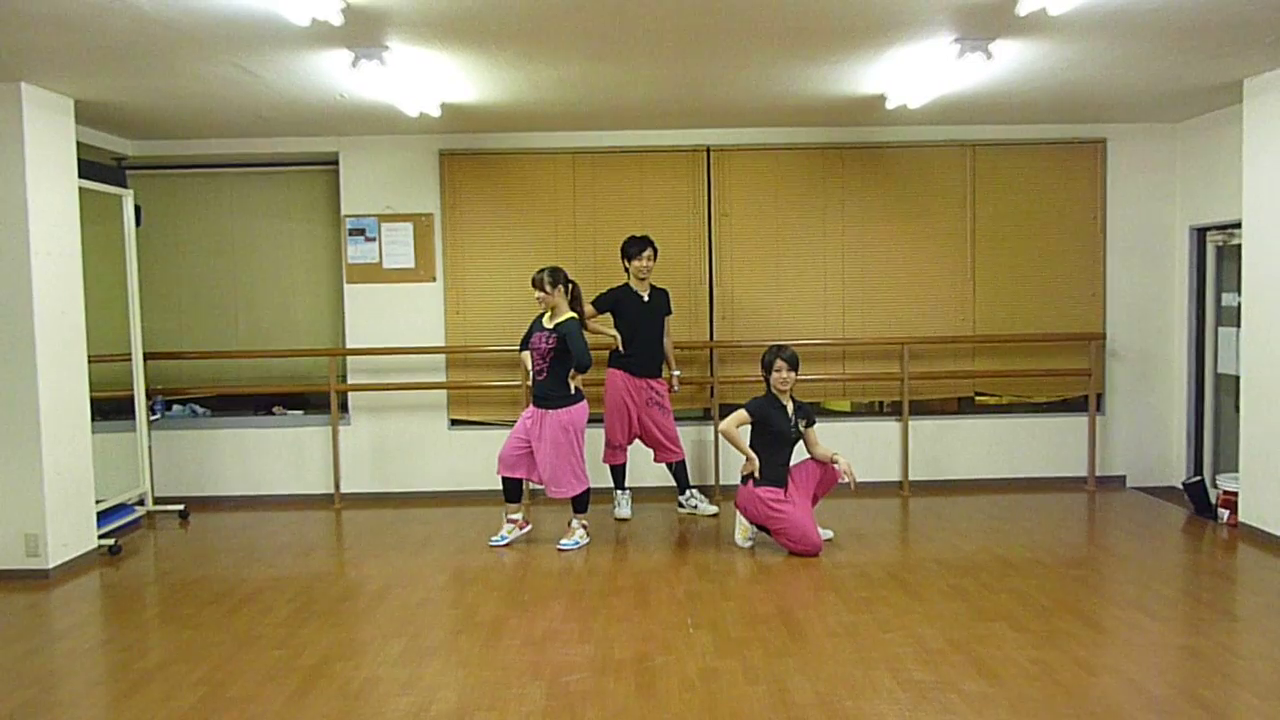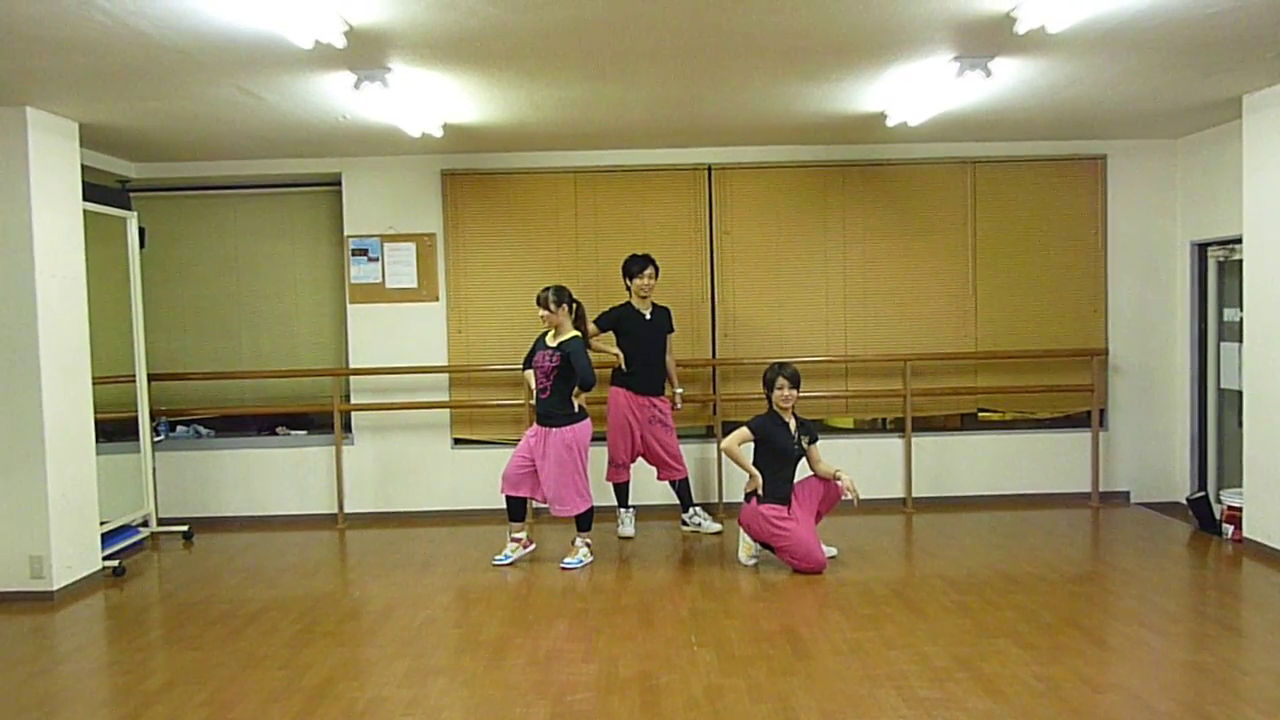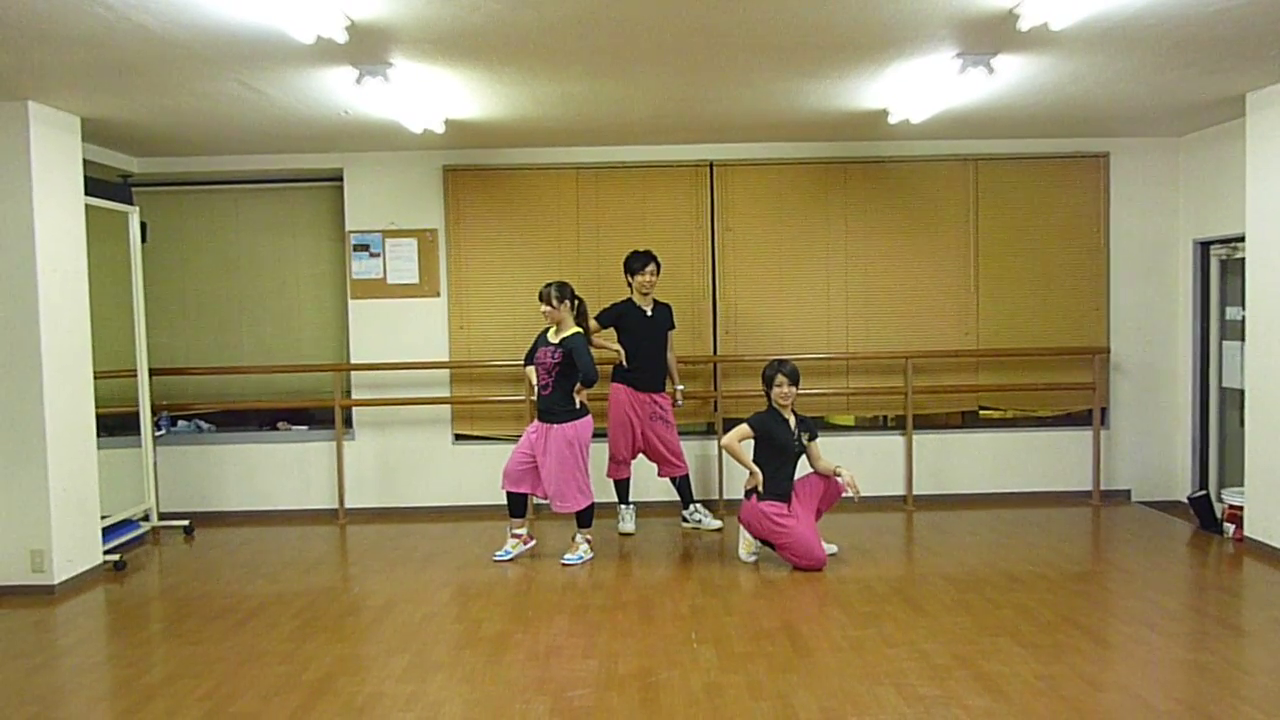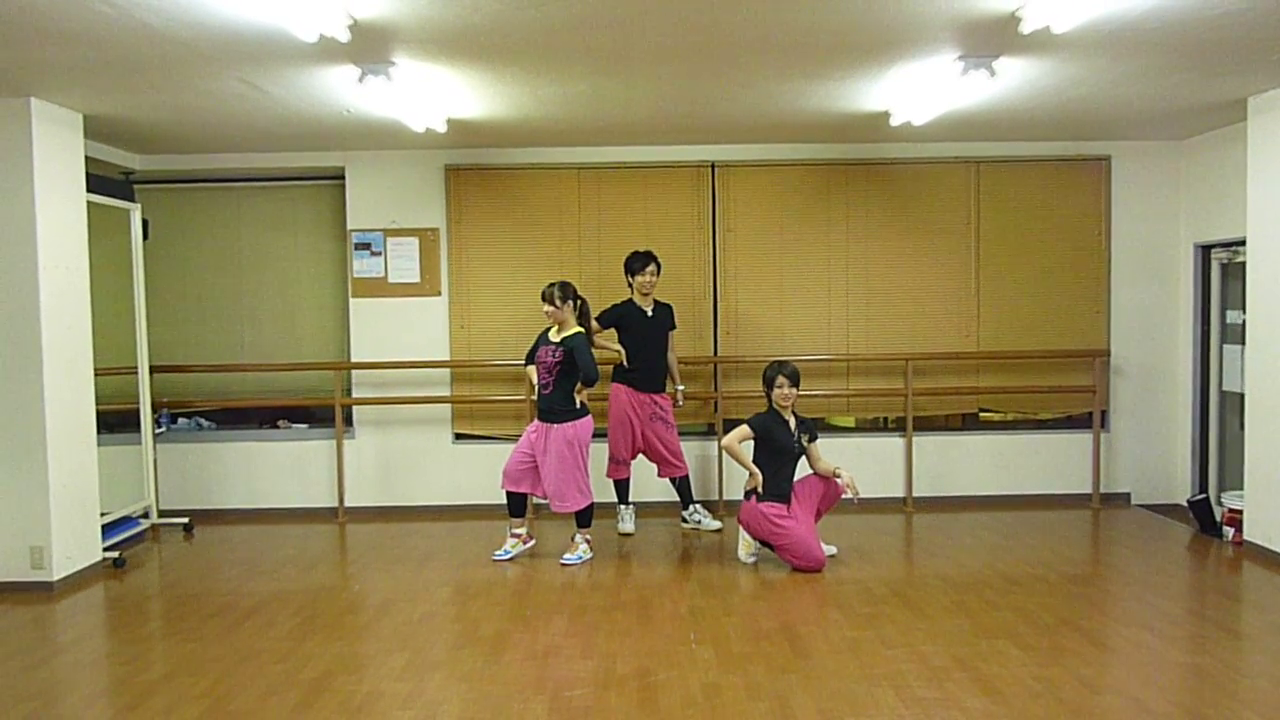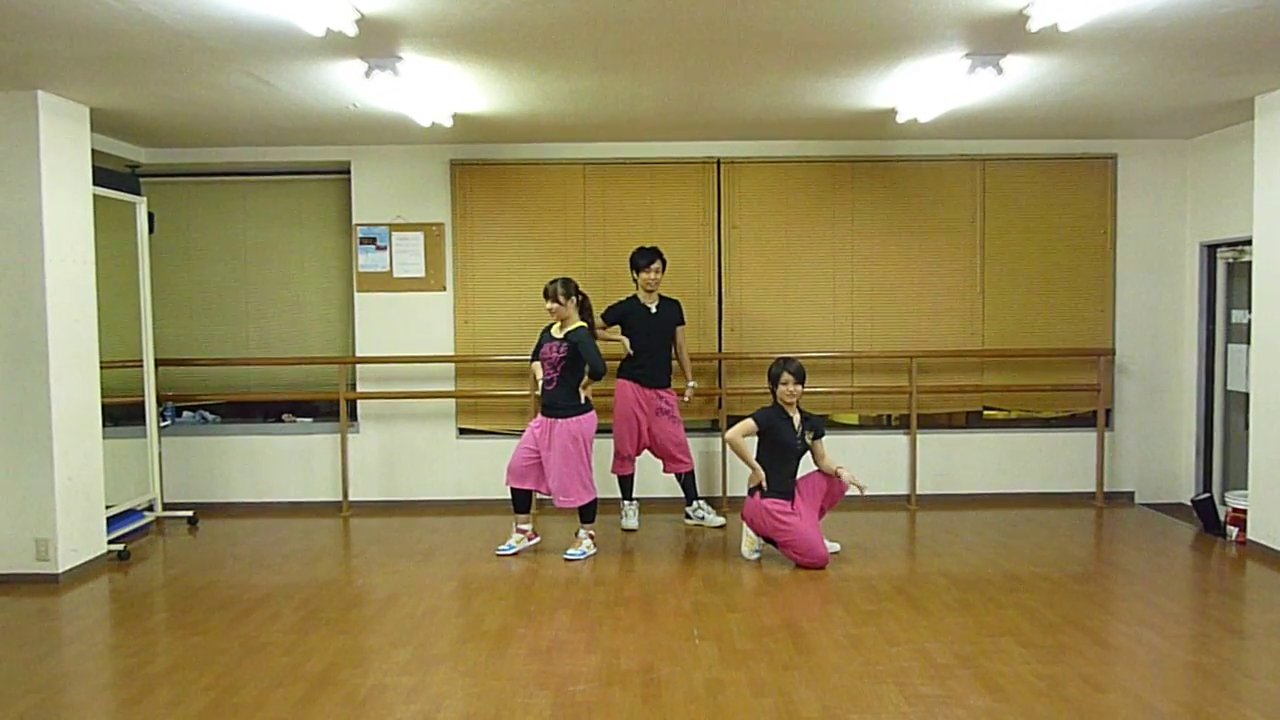
dt=1s
person 1, frame 1
left shoulder: (662, 296)
right shoulder: (616, 296)
left wrist: (674, 372)
right wrist: (611, 332)
left hip: (653, 378)
right hip: (622, 376)
left knee: (668, 437)
right knee: (618, 437)
left ankle: (686, 495)
right ankle: (621, 495)
person 1, frame 2
left shoulder: (663, 314)
right shoulder: (618, 314)
right elbow: (583, 338)
left wrist: (676, 389)
right wrist: (613, 350)
left hip: (656, 396)
right hip: (624, 394)
left knee: (671, 455)
right knee: (621, 455)
left ankle: (690, 513)
right ankle: (625, 513)
person 1, frame 3
left shoulder: (665, 311)
right shoulder: (620, 310)
left wrist: (677, 386)
right wrist: (614, 347)
left hip: (656, 393)
right hip: (626, 391)
left knee: (672, 451)
right knee: (622, 451)
left ankle: (690, 510)
right ankle: (625, 509)
person 1, frame 4
left shoulder: (665, 311)
right shoulder: (620, 311)
left wrist: (678, 386)
right wrist: (615, 347)
left hip: (657, 393)
right hip: (626, 391)
left knee: (672, 452)
right knee: (621, 451)
left ankle: (690, 510)
right ankle: (625, 509)
person 1, frame 5
left shoulder: (672, 307)
right shoulder: (623, 309)
left elbow: (680, 346)
left wrist: (690, 381)
right wrist: (618, 337)
left hip: (662, 390)
right hip: (630, 386)
left knee: (678, 447)
right knee: (626, 448)
left ankle: (694, 507)
right ankle: (628, 506)
person 2, frame 1
left shoulder: (570, 326)
right shoulder: (540, 321)
left elbow: (584, 361)
right elbow: (525, 346)
left wrist: (572, 378)
left hip: (564, 410)
right hip: (538, 408)
left knee: (568, 468)
right knee: (509, 456)
left ankle: (580, 526)
right ankle: (514, 520)
person 2, frame 2
left shoulder: (574, 344)
right shoulder: (543, 340)
left elbow: (588, 379)
right elbow: (528, 365)
left wrist: (575, 396)
left hip: (568, 428)
right hip: (541, 426)
left knee: (572, 486)
right knee: (513, 475)
left ankle: (583, 545)
right ankle: (519, 540)
person 2, frame 3
left shoulder: (575, 340)
right shoulder: (545, 336)
left elbow: (590, 375)
right elbow: (529, 361)
left wrist: (577, 391)
left hip: (569, 424)
right hip: (543, 423)
left knee: (573, 482)
right knee: (514, 471)
left ankle: (584, 541)
right ankle: (519, 535)
person 2, frame 4
left shoulder: (577, 339)
right shoulder: (546, 335)
left elbow: (591, 375)
right elbow: (530, 360)
left wrist: (577, 391)
right wrist: (537, 383)
left hip: (570, 423)
right hip: (543, 422)
left knee: (573, 483)
right knee: (514, 471)
left ankle: (583, 541)
right ankle: (519, 535)
person 2, frame 5
left shoulder: (579, 335)
right shoulder: (549, 332)
left elbow: (599, 368)
right elbow: (536, 359)
left wrist: (582, 387)
right wrist: (541, 379)
left hip: (573, 419)
right hip: (546, 417)
left knee: (576, 477)
right knee: (518, 467)
left ankle: (587, 537)
right ankle: (523, 532)
person 3, frame 1
left shoulder: (802, 410)
right shoulder: (761, 405)
left elbow: (814, 448)
right elbow: (725, 427)
left wrist: (837, 458)
right wrist: (751, 457)
left hip: (784, 482)
right hip: (760, 489)
right knee: (810, 545)
left ankle: (798, 519)
right ankle: (756, 520)
person 3, frame 2
left shoulder: (805, 427)
right shoulder: (764, 423)
left elbow: (817, 465)
right elbow: (727, 445)
left wrist: (840, 474)
right wrist: (754, 474)
left hip: (788, 499)
right hip: (764, 506)
right knee: (815, 562)
left ankle: (801, 537)
right ankle: (760, 537)
person 3, frame 3
left shoulder: (805, 424)
right shoulder: (763, 420)
left elbow: (817, 462)
right elbow: (727, 441)
left wrist: (840, 471)
right wrist: (754, 471)
left hip: (788, 496)
right hip: (764, 504)
right knee: (815, 559)
left ankle: (802, 534)
right ankle: (760, 534)
person 3, frame 4
left shoulder: (805, 425)
right shoulder: (764, 421)
left elbow: (817, 463)
right elbow: (728, 442)
left wrist: (839, 472)
right wrist: (754, 472)
left hip: (787, 498)
right hip: (763, 504)
right knee: (814, 560)
left ankle: (800, 535)
right ankle: (759, 536)
person 3, frame 5
left shoulder: (812, 422)
right shoulder: (768, 416)
left elbow: (821, 460)
right elbow: (731, 436)
left wrist: (840, 471)
right wrist: (755, 469)
left hip: (791, 495)
right hip: (767, 502)
right knee: (818, 557)
left ankle: (806, 532)
right ankle: (763, 534)
